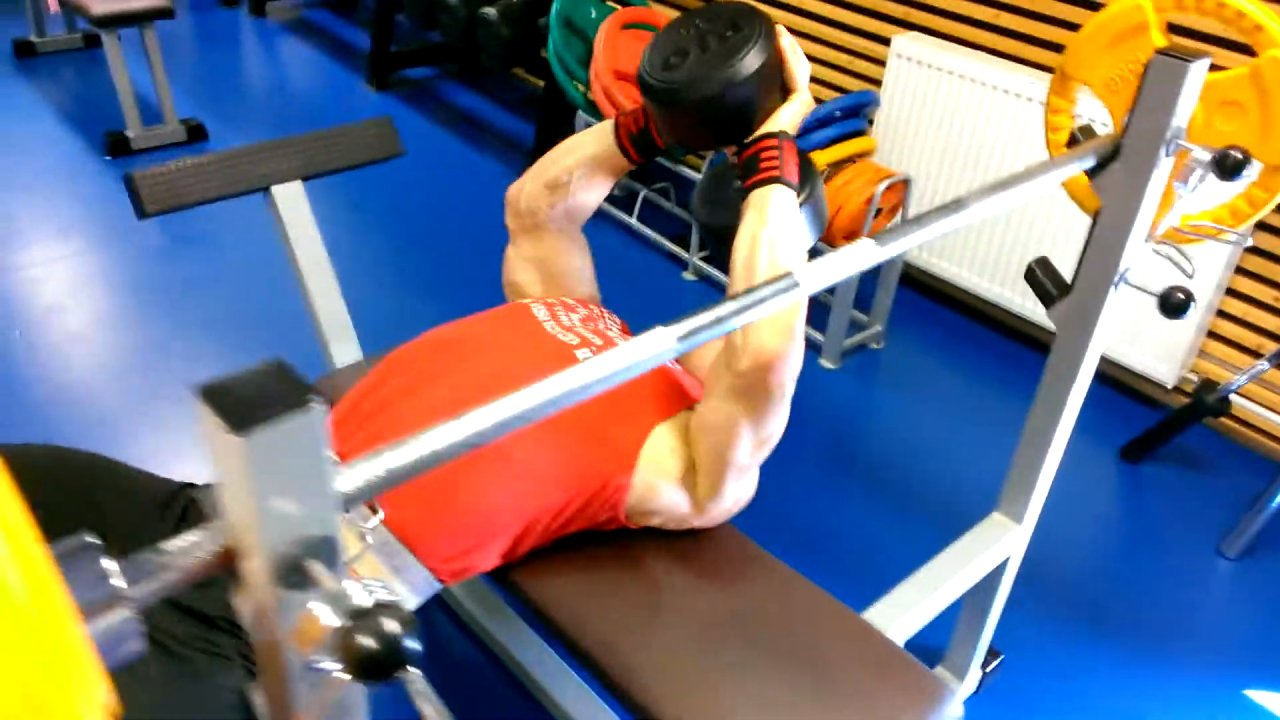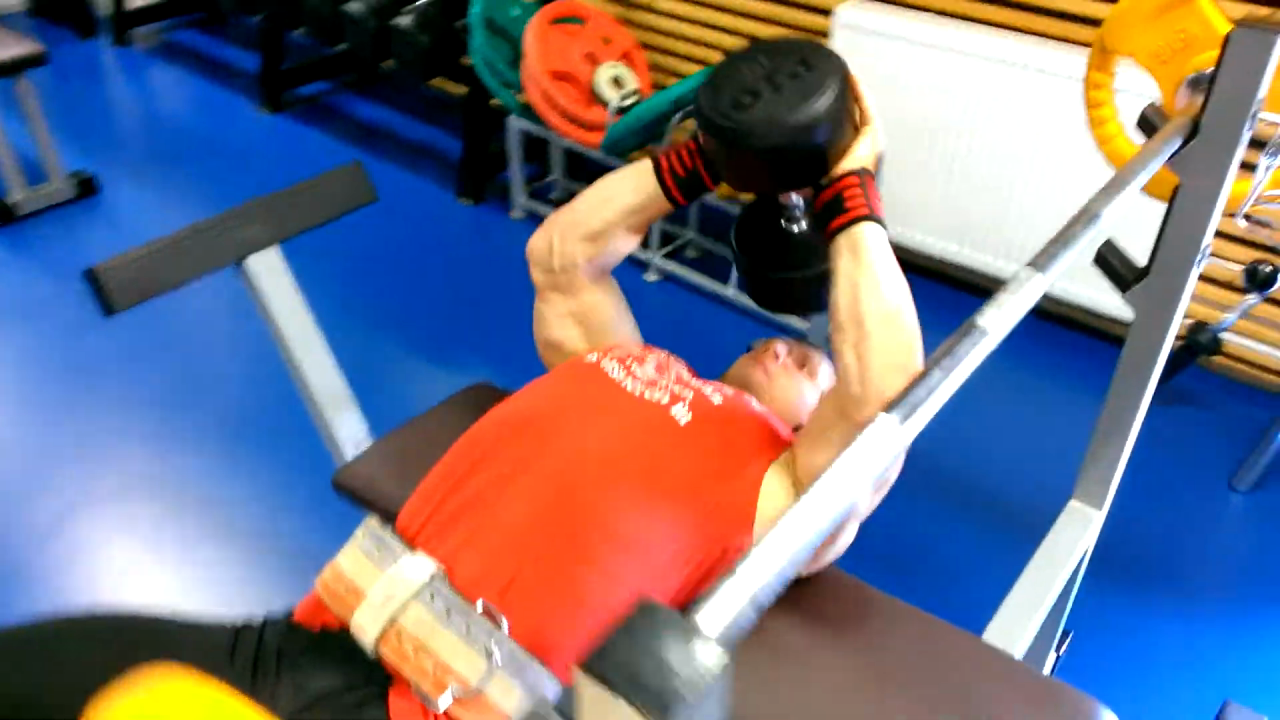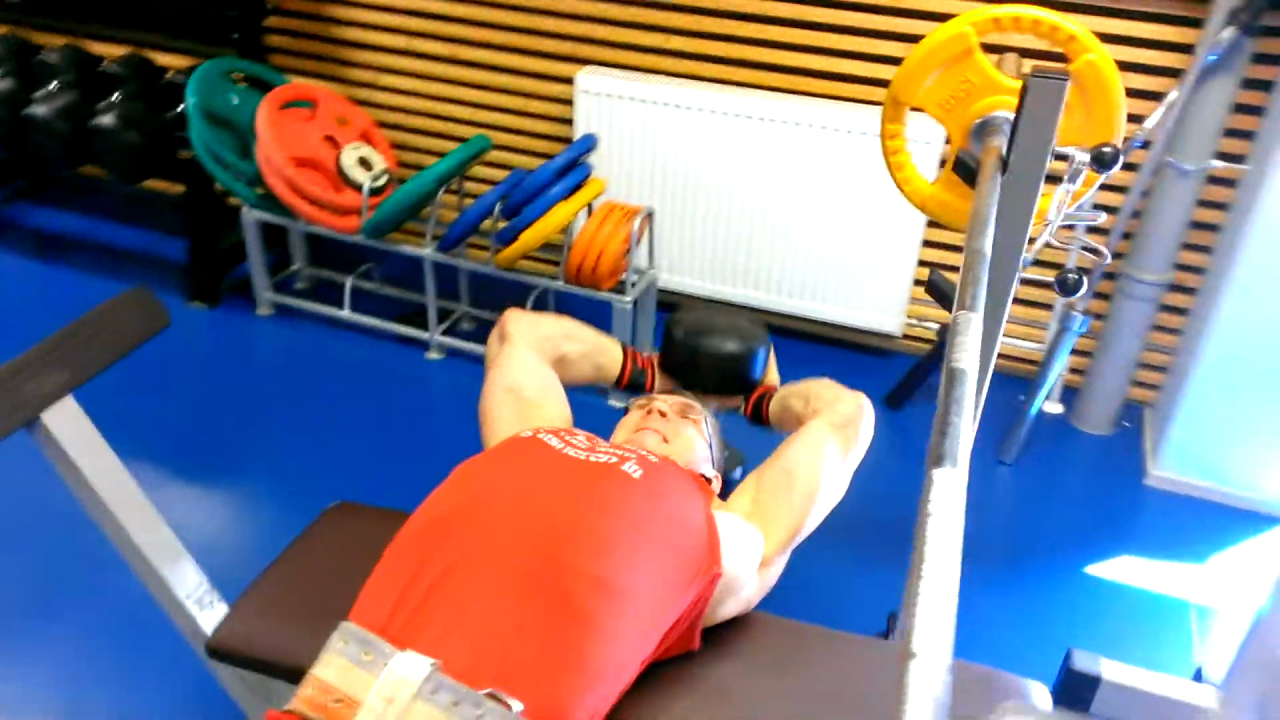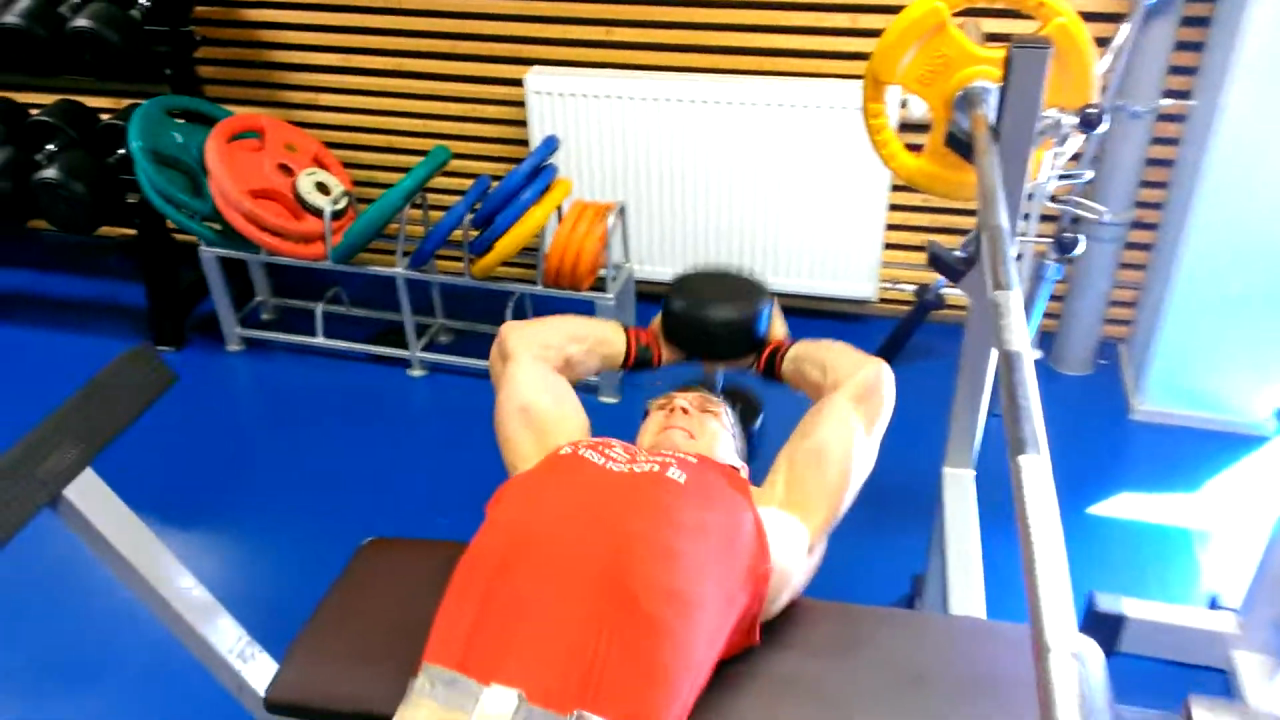
dt=0.7s
person 1, frame 1
left shoulder: (695, 469)
right shoulder: (586, 327)
left elbow: (766, 356)
right elbow: (536, 203)
left wrist: (771, 151)
right wrist: (654, 125)
person 1, frame 2
left shoulder: (784, 491)
right shoulder: (630, 368)
left elbow: (877, 392)
right elbow: (558, 257)
left wrist: (847, 193)
right wrist: (695, 160)
person 1, frame 3
left shoulder: (721, 535)
right shoulder: (533, 442)
left elbow: (846, 415)
right elbow: (519, 333)
left wrist: (766, 398)
right wrist: (644, 371)
person 1, frame 4
left shoulder: (761, 522)
right shoulder: (567, 457)
left elbow: (865, 383)
right elbow: (520, 346)
left wrist: (777, 353)
right wrist: (648, 345)
